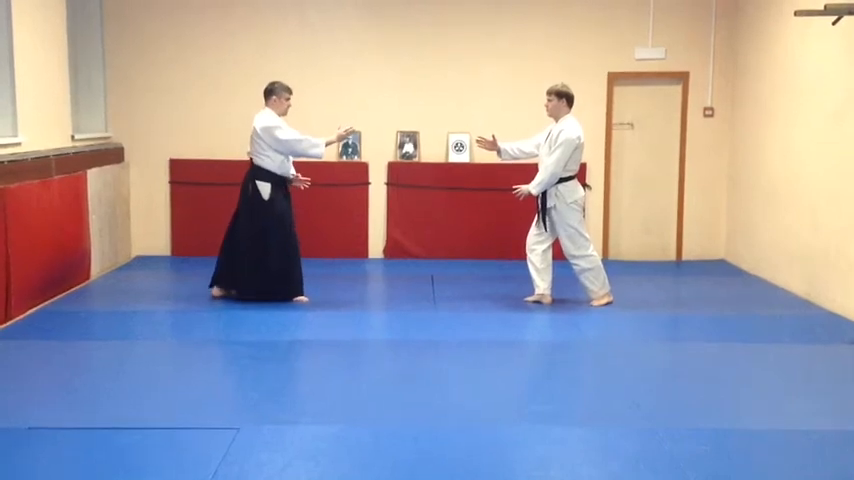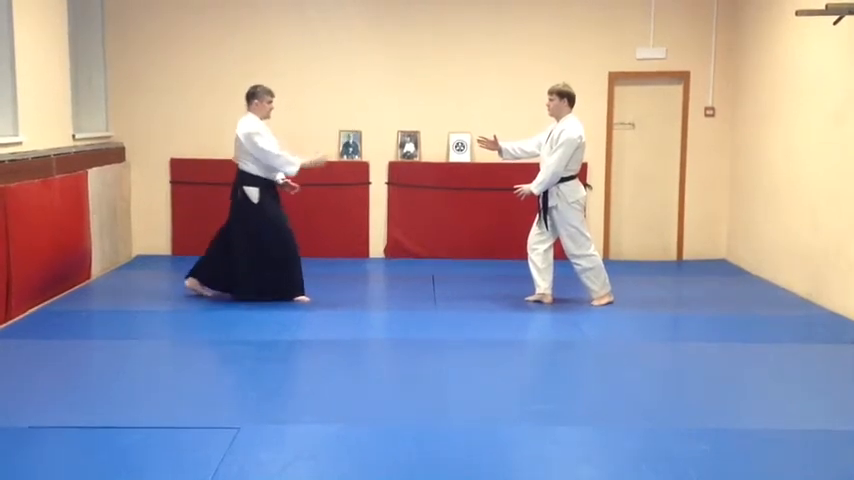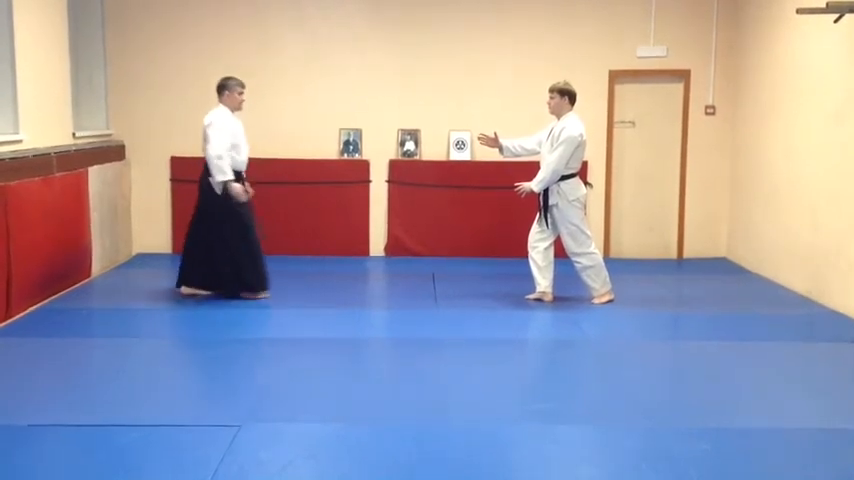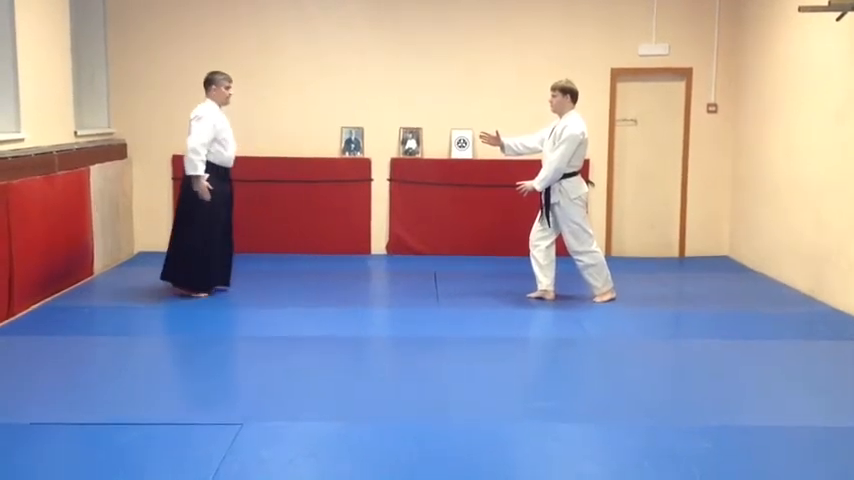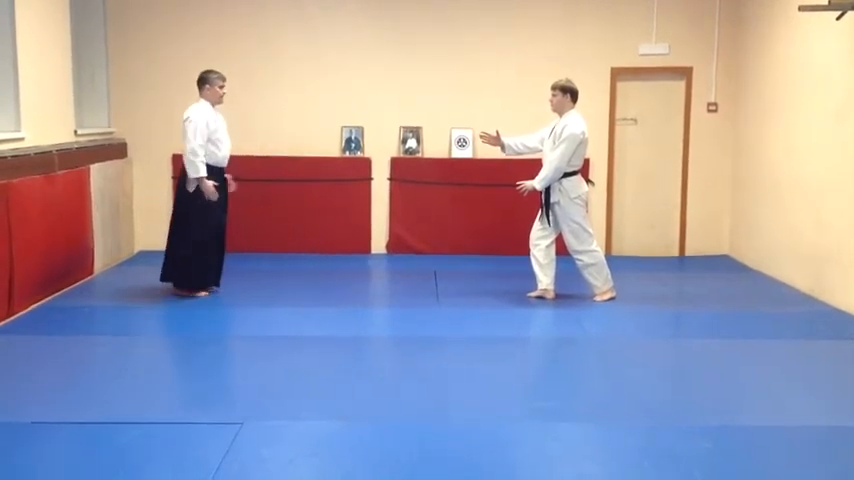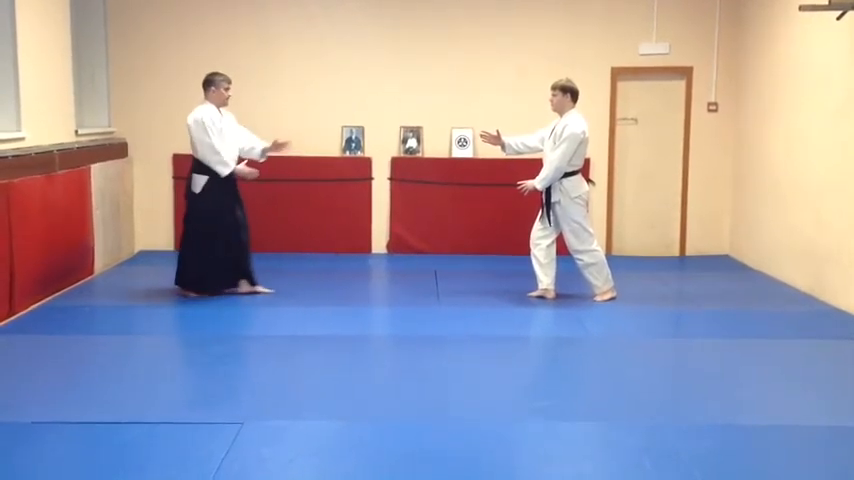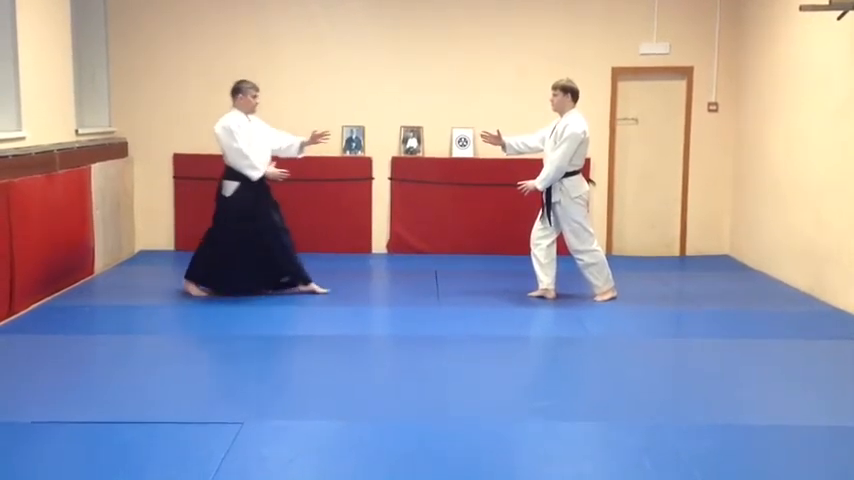
dt=0.3s
person 1, frame 1
left shoulder: (569, 131)
right shoulder: (555, 129)
left elbow: (554, 167)
right elbow: (530, 146)
left wrist: (532, 188)
right wrist: (500, 148)
left hip: (564, 196)
right hip: (552, 196)
left knee: (578, 247)
right knee: (537, 242)
left ankle: (602, 293)
right ankle: (543, 292)
person 1, frame 2
left shoulder: (571, 131)
right shoulder: (556, 129)
left elbow: (555, 167)
right elbow: (531, 146)
left wrist: (534, 188)
right wrist: (501, 148)
left hip: (566, 196)
right hip: (553, 196)
left knee: (579, 247)
right knee: (538, 242)
left ankle: (603, 292)
right ankle: (544, 292)
person 1, frame 3
left shoulder: (572, 129)
right shoulder: (557, 127)
left elbow: (556, 165)
right elbow: (532, 144)
left wrist: (534, 185)
right wrist: (501, 145)
left hip: (566, 194)
right hip: (554, 194)
left knee: (580, 245)
right knee: (539, 240)
left ankle: (603, 290)
right ankle: (544, 290)
person 1, frame 4
left shoulder: (573, 127)
right shoulder: (559, 125)
left elbow: (558, 163)
right elbow: (534, 142)
left wrist: (536, 184)
right wrist: (503, 143)
left hip: (568, 192)
right hip: (555, 192)
left knee: (582, 243)
right knee: (540, 238)
left ankle: (605, 289)
right ankle: (546, 289)
person 1, frame 5
left shoulder: (573, 127)
right shoulder: (559, 124)
left elbow: (558, 162)
right elbow: (534, 141)
left wrist: (536, 183)
right wrist: (503, 143)
left hip: (568, 192)
right hip: (555, 191)
left knee: (582, 243)
right knee: (540, 238)
left ankle: (605, 288)
right ankle: (546, 287)
person 1, frame 6
left shoulder: (574, 126)
right shoulder: (560, 124)
left elbow: (559, 162)
right elbow: (534, 141)
left wrist: (537, 183)
right wrist: (504, 143)
left hip: (569, 191)
right hip: (556, 191)
left knee: (582, 242)
right knee: (541, 237)
left ankle: (606, 288)
right ankle: (547, 287)
person 1, frame 7
left shoulder: (574, 126)
right shoulder: (560, 124)
left elbow: (559, 162)
right elbow: (535, 141)
left wrist: (538, 183)
right wrist: (504, 143)
left hip: (569, 191)
right hip: (557, 191)
left knee: (582, 242)
right knee: (541, 237)
left ankle: (606, 288)
right ankle: (547, 287)
person 2, frame 1
left shoulder: (269, 121)
right shoulder: (268, 124)
left elbow: (282, 153)
right elbow: (297, 143)
left wrist: (291, 176)
right wrist: (332, 140)
left hip: (264, 186)
right hip: (264, 188)
left knee: (245, 235)
right knee: (279, 238)
left ankle: (224, 284)
right ankle: (286, 290)
person 2, frame 2
left shoulder: (254, 126)
right shoulder: (251, 129)
left elbow: (266, 159)
right elbow: (272, 156)
left wrist: (281, 180)
right wrist: (305, 163)
left hip: (255, 190)
right hip: (254, 192)
left knee: (235, 238)
right knee: (279, 239)
left ankle: (201, 279)
right ankle: (289, 290)
person 2, frame 3
left shoulder: (229, 118)
right shoulder: (219, 119)
right elbow: (217, 154)
left wrist: (239, 181)
right wrist: (230, 184)
left hip: (228, 182)
right hip: (220, 185)
left knee: (210, 234)
right knee: (238, 233)
left ankle: (194, 283)
right ankle: (249, 286)
person 2, frame 4
left shoulder: (216, 113)
right shoulder: (206, 114)
right elbow: (195, 148)
right wrist: (197, 179)
left hip: (217, 179)
right hip: (207, 180)
left knee: (217, 232)
right knee: (201, 233)
left ankle: (210, 281)
right ankle: (189, 284)
person 2, frame 5
left shoulder: (214, 114)
right shoulder: (198, 114)
right elbow: (193, 150)
left wrist: (223, 175)
right wrist: (203, 181)
left hip: (212, 179)
right hip: (199, 181)
left knee: (212, 233)
right knee: (194, 233)
left ankle: (202, 281)
right ankle: (186, 284)
person 2, frame 6
left shoulder: (225, 116)
right shoulder: (200, 117)
left elbow: (242, 139)
right elbow: (210, 151)
left wrist: (266, 149)
right wrist: (235, 170)
left hip: (223, 180)
right hip: (206, 182)
left knee: (236, 230)
right knee: (201, 235)
left ankle: (242, 281)
right ankle: (190, 285)
person 2, frame 7
left shoulder: (256, 123)
right shoulder: (228, 125)
left elbow: (277, 140)
right elbow: (239, 157)
left wrist: (305, 142)
right wrist: (264, 172)
left hip: (256, 188)
right hip: (238, 187)
left knee: (276, 231)
right knee: (223, 236)
left ankle: (300, 281)
right ankle: (193, 281)
